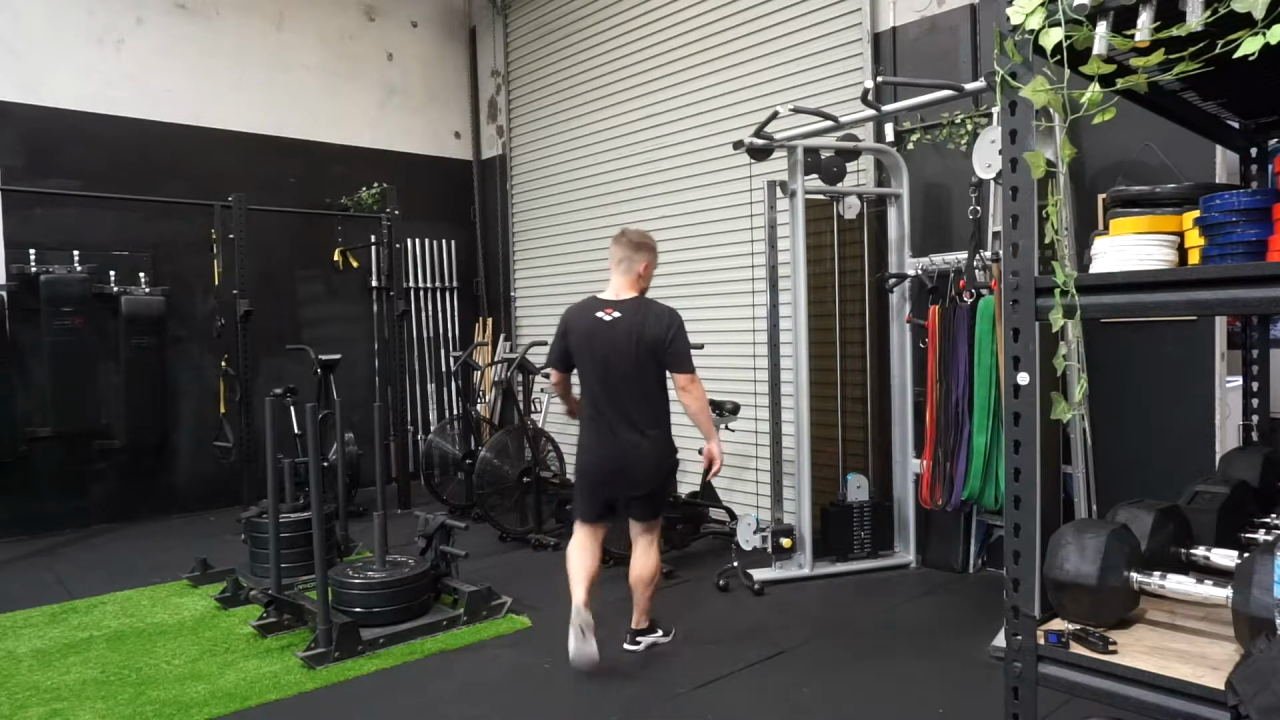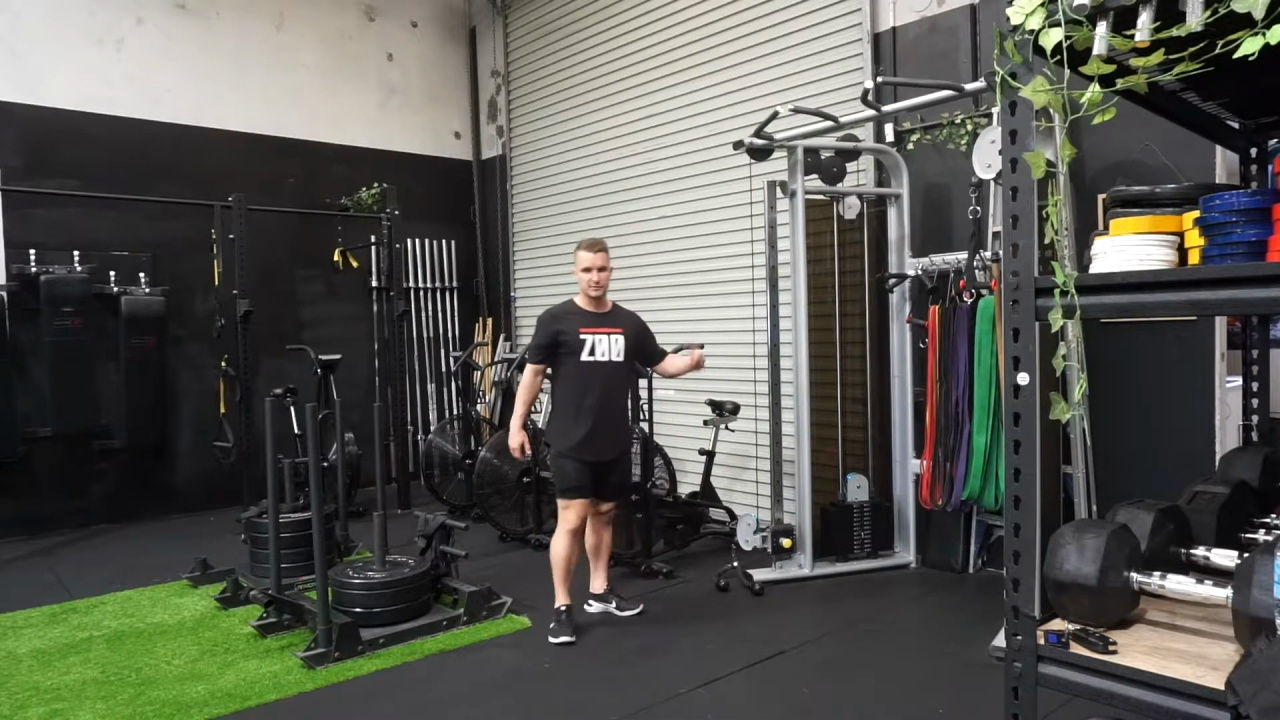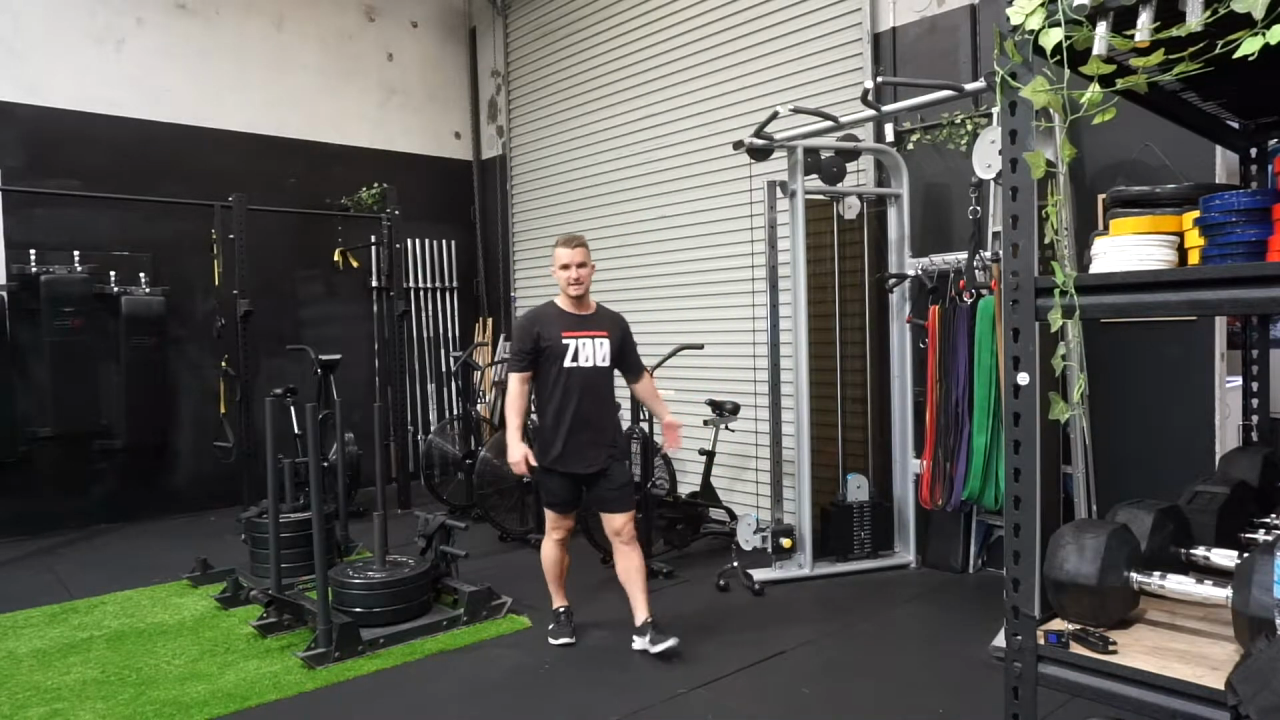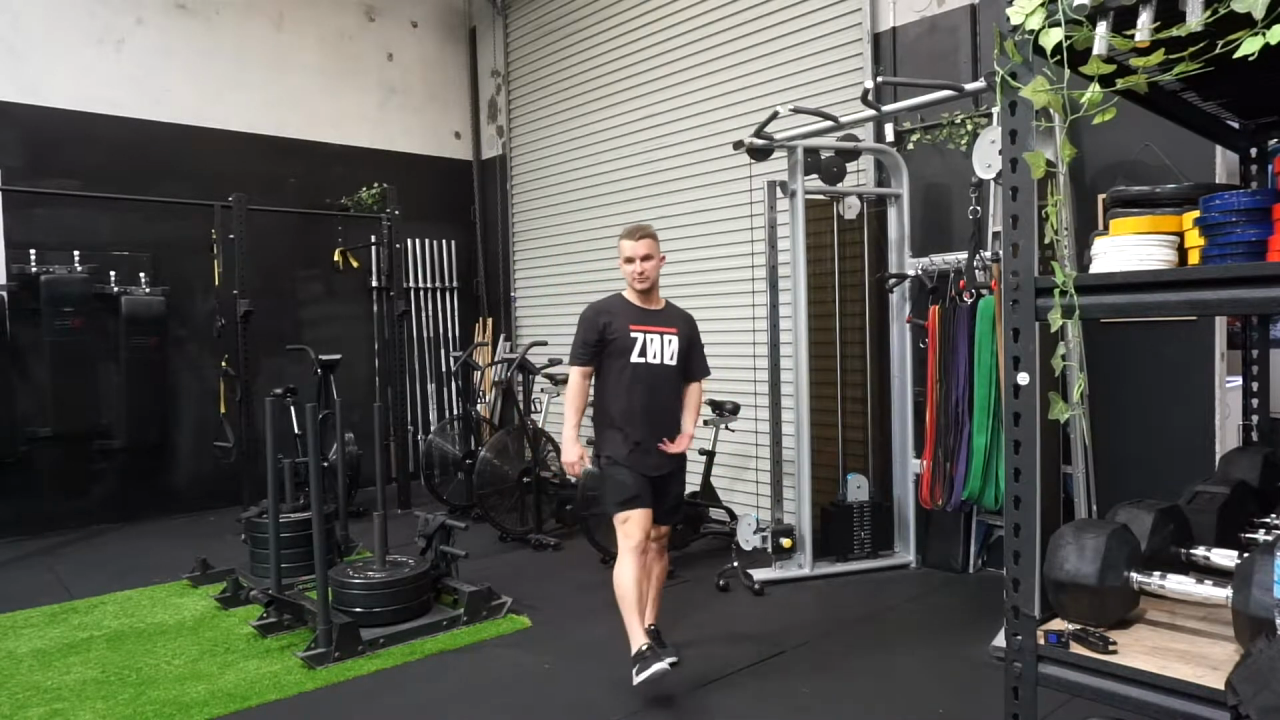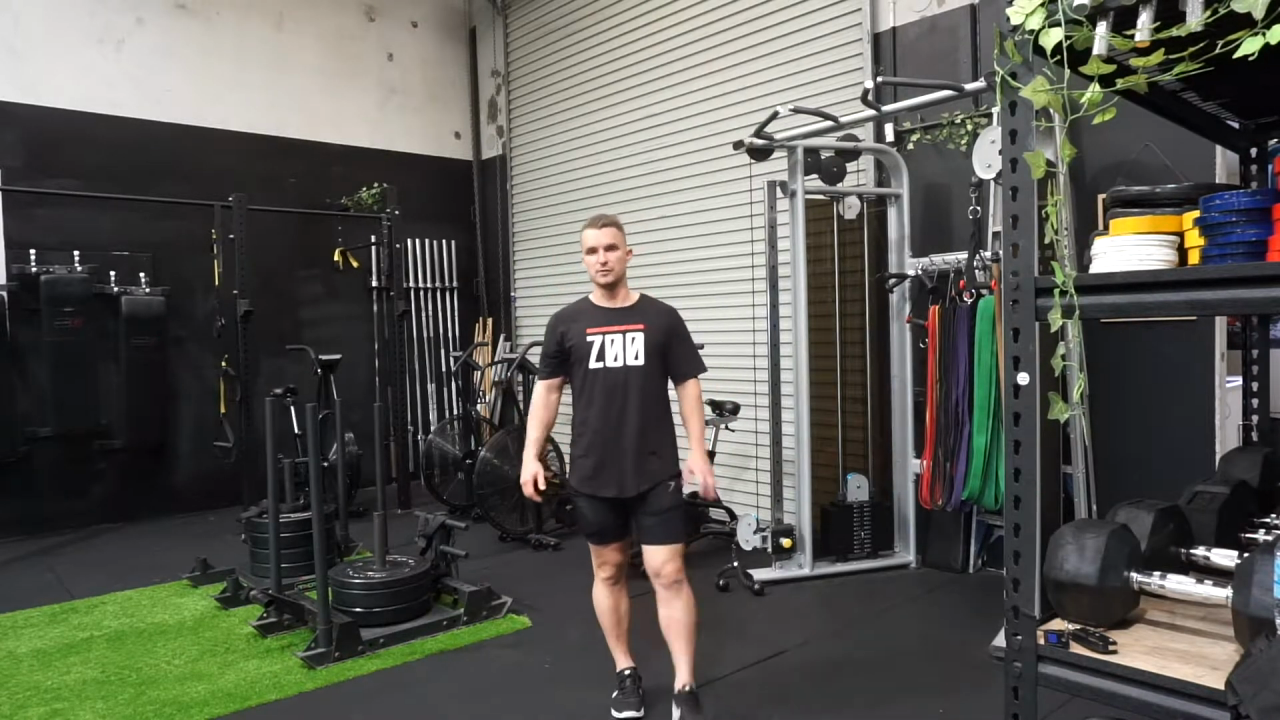
dt=1s
person 1, frame 1
left shoulder: (574, 317)
right shoulder: (661, 319)
left elbow: (557, 378)
right elbow: (687, 387)
left wrist: (572, 405)
right wrist: (711, 437)
left hip: (595, 453)
right hip: (648, 454)
left knee: (587, 532)
right knee: (646, 538)
left ankle: (581, 616)
right ankle: (640, 627)
person 1, frame 2
left shoulder: (629, 322)
right shoulder: (555, 320)
left elbow: (662, 363)
right elbow: (532, 375)
left wrist: (690, 362)
right wrist: (516, 425)
left hip: (614, 442)
right hip: (570, 442)
left knee: (603, 515)
right knee: (570, 521)
left ankle: (600, 592)
right ankle: (561, 607)
person 1, frame 3
left shoulder: (613, 323)
right shoulder: (536, 322)
left elbow: (636, 376)
right elbow: (519, 382)
left wrist: (663, 416)
right wrist: (515, 439)
left hip: (609, 451)
right hip: (558, 452)
left knee: (624, 533)
right knee: (559, 531)
left ankle: (643, 625)
right ankle: (561, 610)
person 1, frame 4
left shoulder: (682, 322)
right shoulder: (601, 315)
left elbow: (693, 382)
right elbow: (579, 377)
left wrist: (689, 429)
right wrist: (570, 437)
left hip: (667, 454)
right hip: (619, 453)
left knee: (658, 540)
right knee: (632, 542)
left ankle: (650, 628)
right ankle: (639, 649)
person 1, frame 5
left shoulder: (662, 318)
right shoulder: (566, 322)
left elbow: (687, 385)
right elbow: (547, 391)
left wrist: (699, 451)
right wrist: (531, 455)
left hip: (654, 472)
right hip: (593, 474)
left knee: (668, 574)
right knee: (608, 571)
right ankle: (625, 673)
